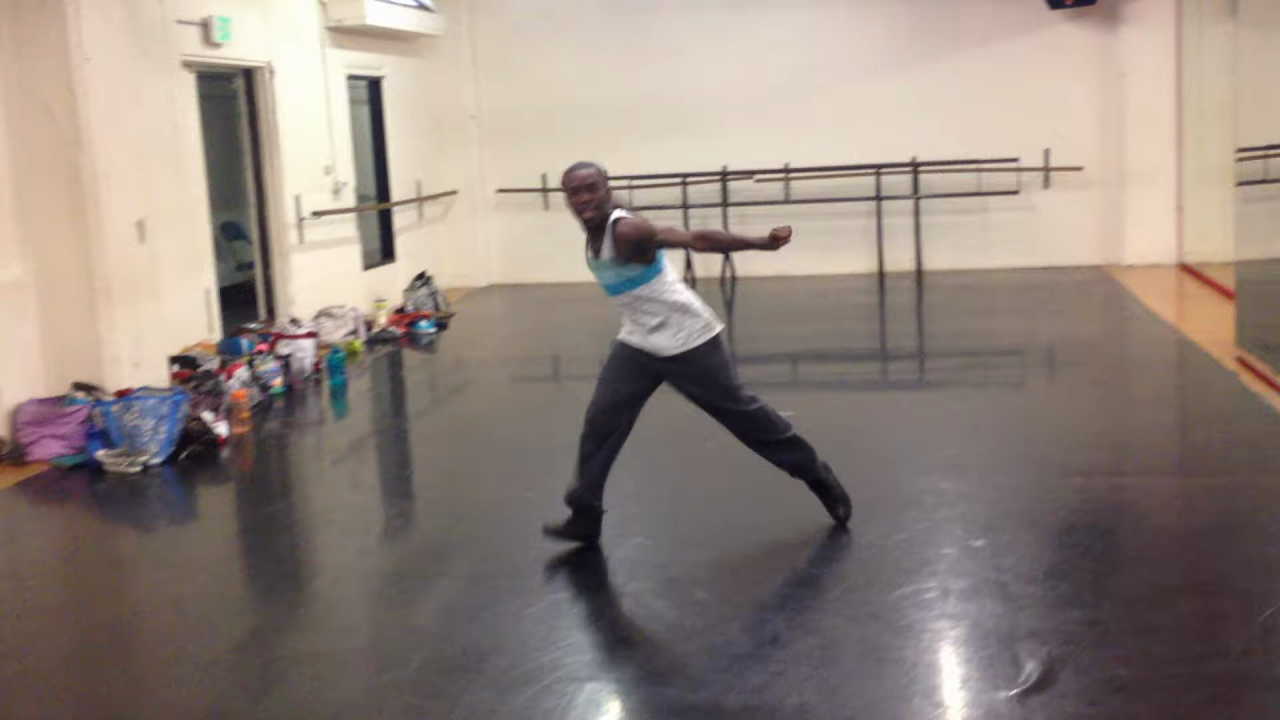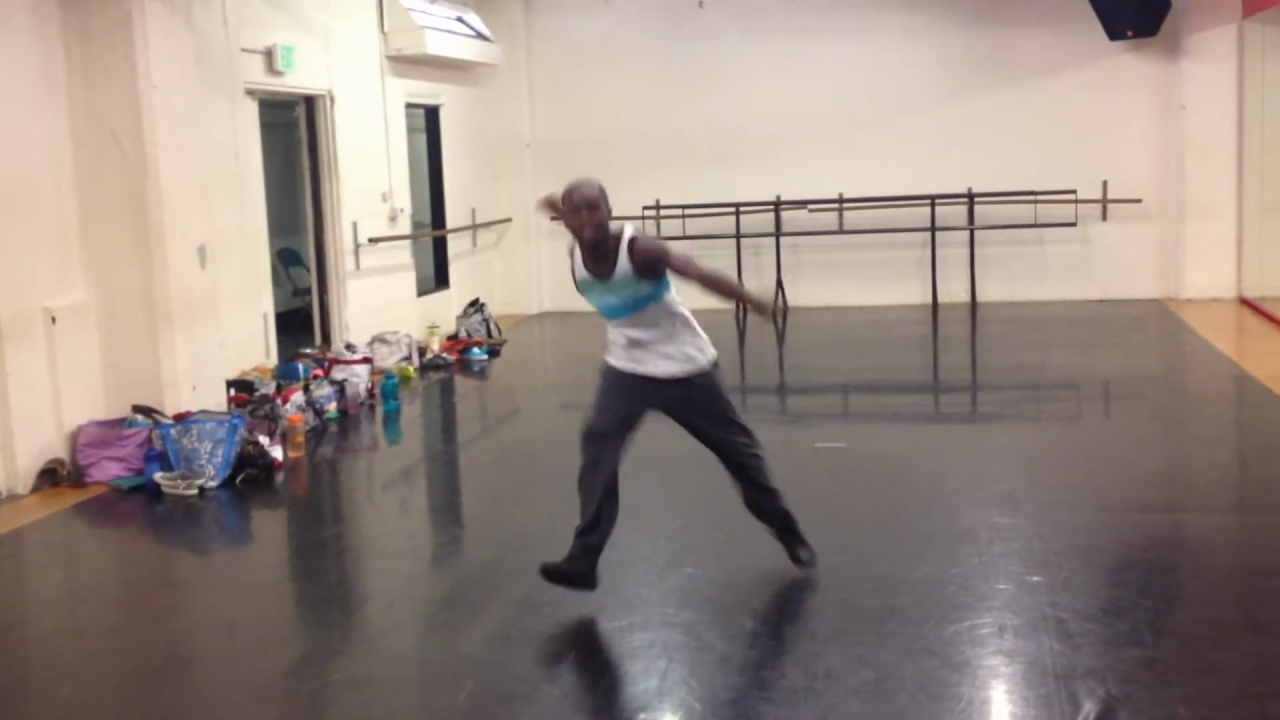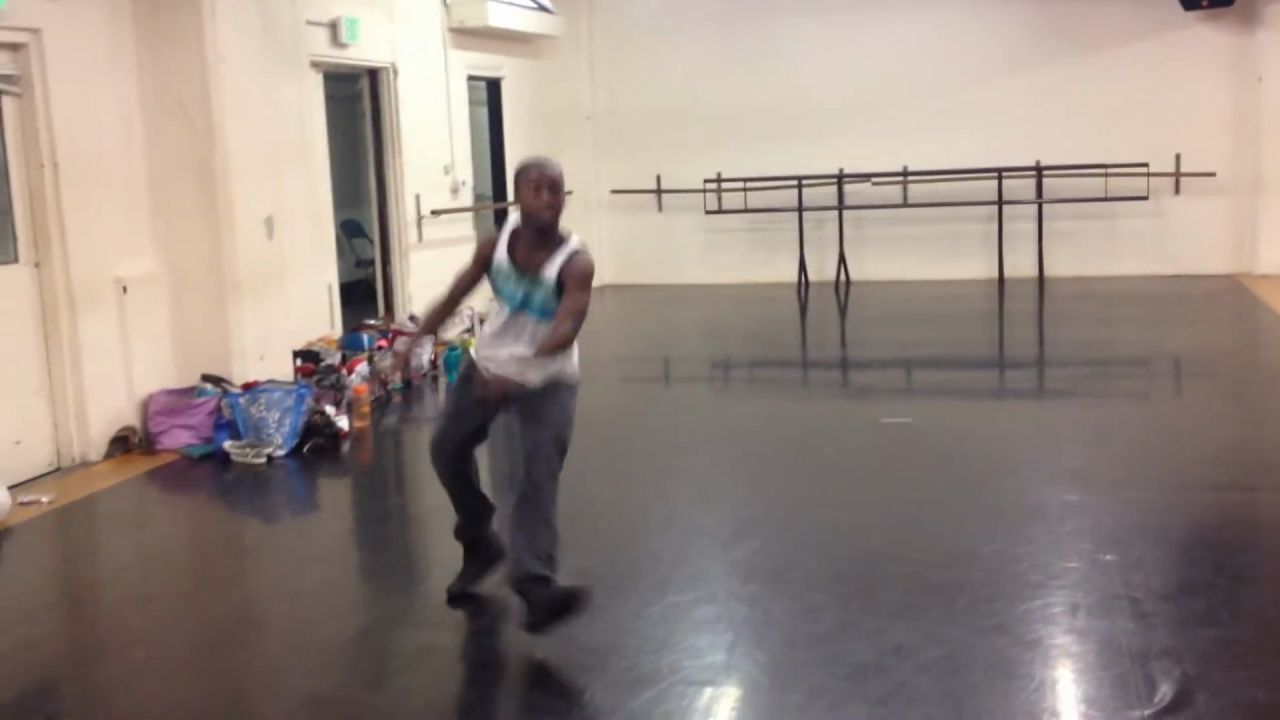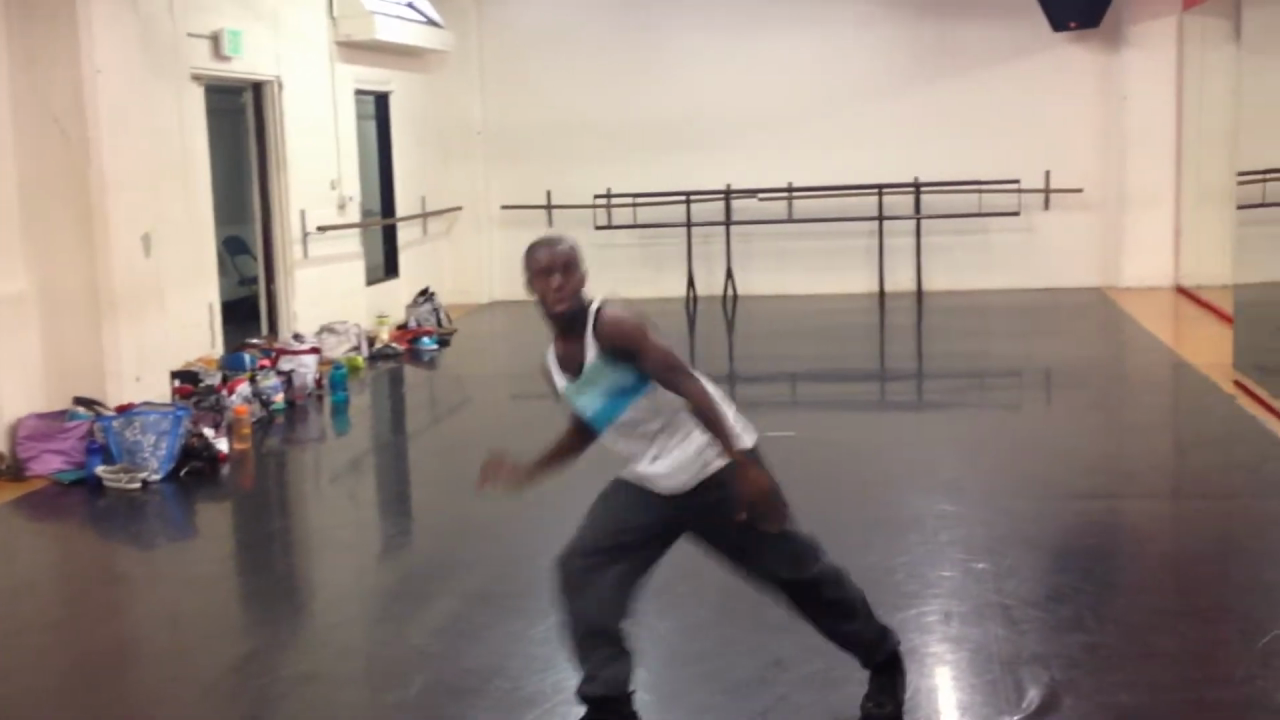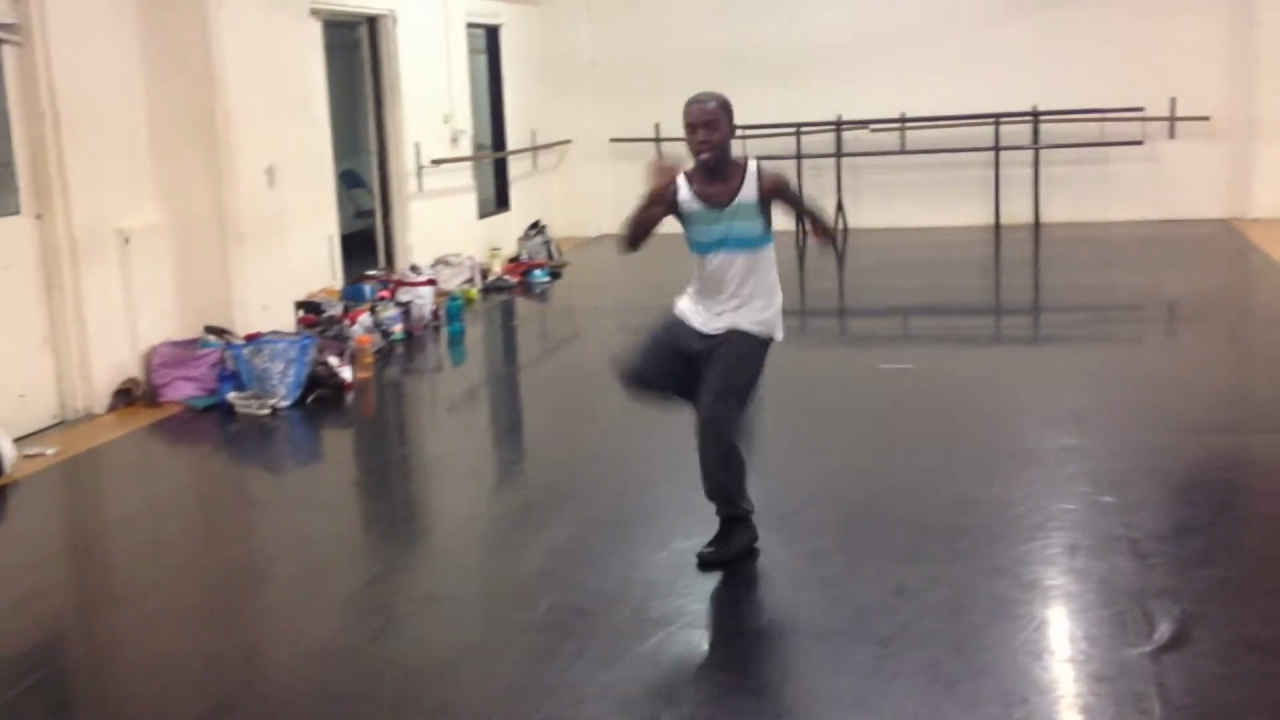
dt=1s
person 1, frame 1
left shoulder: (627, 230)
right shoulder: (597, 236)
left elbow: (697, 239)
left wrist: (764, 243)
left hip: (688, 337)
right hip: (641, 340)
left knee: (742, 413)
right knee: (602, 419)
left ankle: (819, 477)
right ankle: (585, 515)
person 1, frame 2
left shoulder: (637, 247)
right shoulder: (577, 256)
left elbow: (695, 271)
right elbow: (590, 235)
left wrist: (750, 300)
left hip: (683, 362)
right hip: (627, 365)
left knee: (732, 444)
right knee: (598, 439)
left ankle: (785, 528)
right ankle: (584, 558)
person 1, frame 3
left shoulder: (575, 261)
right shoulder: (493, 242)
left elbow: (567, 333)
right elbow: (457, 295)
left wrist: (519, 363)
right wrist: (419, 337)
left hip: (547, 378)
right hip: (488, 365)
left knee: (540, 469)
right knee: (448, 450)
left ankle: (537, 583)
right ankle: (480, 545)
person 1, frame 4
left shoulder: (614, 326)
right shoulder: (554, 363)
left elbow: (689, 384)
left wrist: (743, 460)
right wrist: (530, 470)
left hip: (713, 461)
right hip: (653, 477)
left knee: (792, 571)
right knee: (583, 571)
left ankle: (883, 661)
person 1, frame 5
left shoulder: (763, 181)
right shoulder: (673, 187)
left elbow: (801, 209)
right elbow: (629, 245)
left wrist: (824, 230)
right wrist: (660, 194)
left hip: (747, 320)
right hip: (695, 312)
left knee: (715, 423)
right knee: (639, 375)
left ankle: (736, 527)
right ankle: (721, 428)
